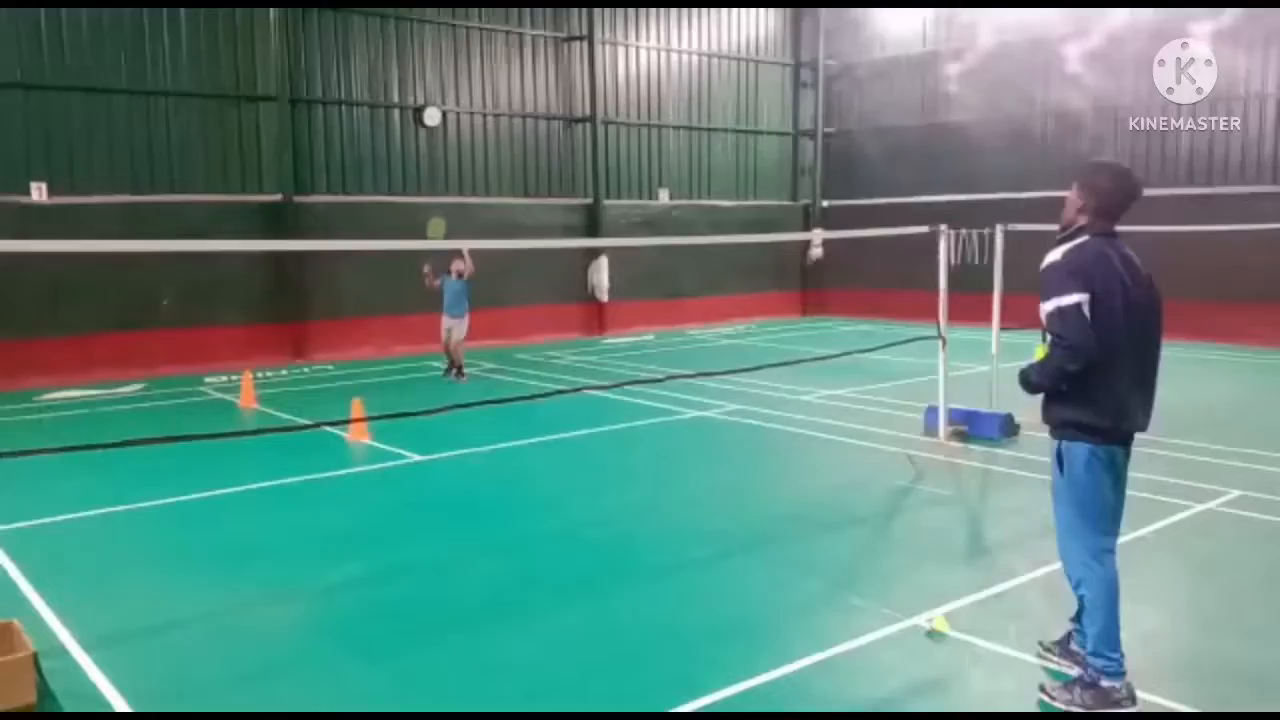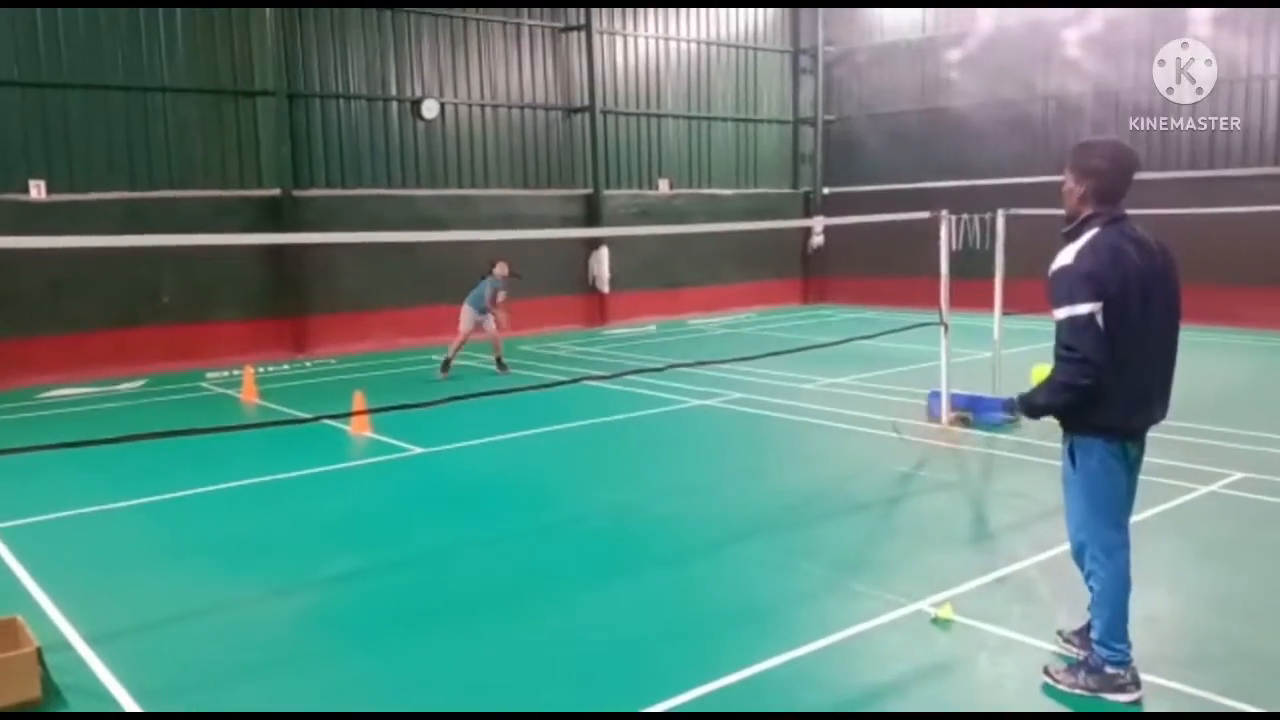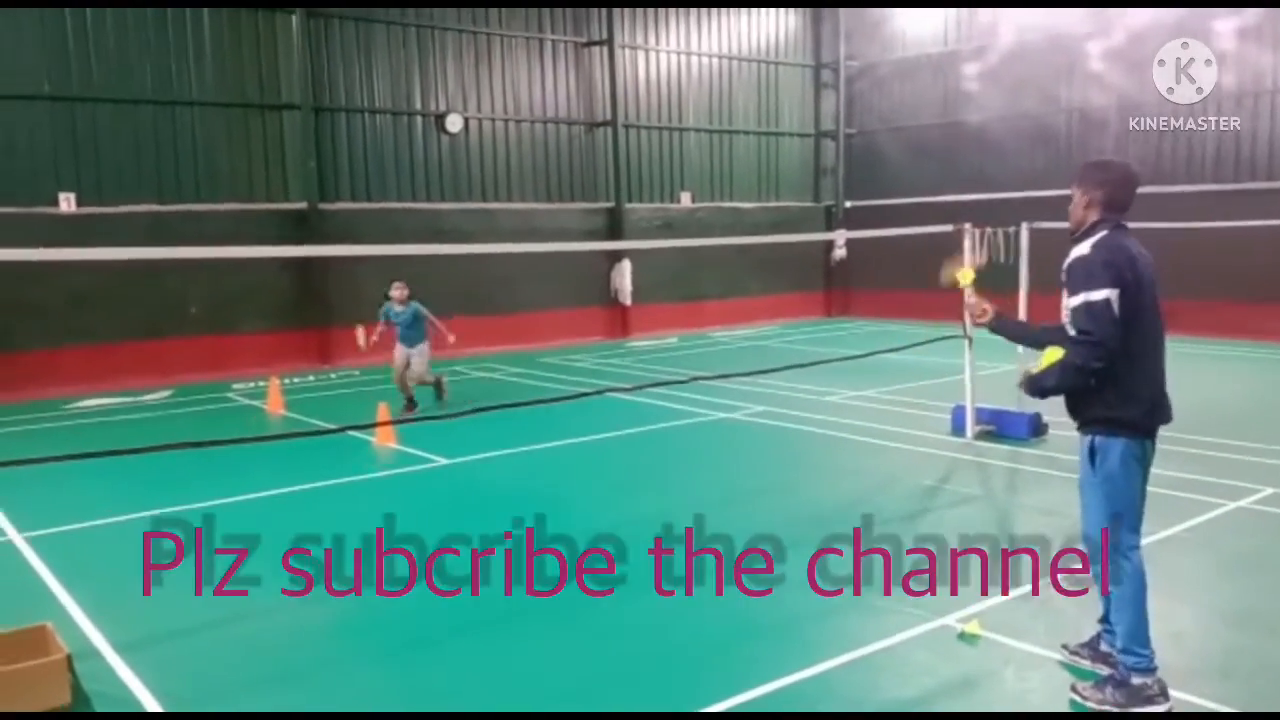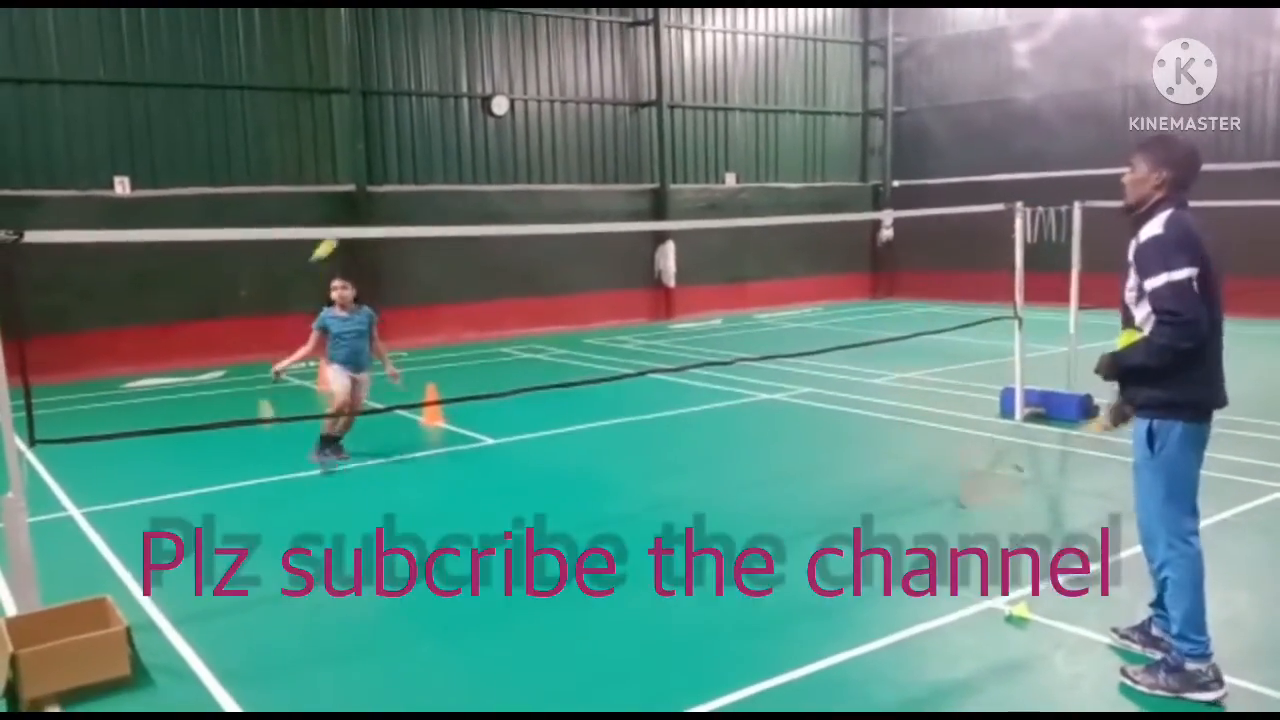
dt=1s
person 1, frame 1
left shoulder: (1067, 262)
right shoulder: (1132, 267)
left elbow: (1073, 349)
right elbow: (1135, 348)
left wrist: (1032, 376)
left hip: (1083, 427)
right hip: (1119, 423)
left knee: (1087, 546)
right knee: (1094, 540)
left ankle: (1107, 679)
right ankle: (1085, 641)
person 1, frame 2
left shoulder: (1079, 261)
right shoulder: (1151, 250)
left elbow: (1081, 361)
right elbow: (1154, 337)
left wrist: (1036, 401)
left hip: (1096, 423)
right hip: (1136, 414)
left knee: (1097, 541)
right knee: (1108, 534)
left ankle: (1111, 666)
right ankle: (1100, 629)
person 1, frame 3
left shoulder: (1092, 257)
right shoulder: (1125, 253)
left elbow: (1091, 351)
right elbow: (1073, 335)
left wrist: (1040, 382)
right wrist: (998, 320)
left hip: (1113, 422)
right hip: (1132, 416)
left knee: (1112, 544)
right knee: (1110, 539)
left ankle: (1138, 678)
right ankle: (1114, 639)
person 1, frame 4
left shoulder: (1161, 236)
right shoulder: (1173, 233)
left elbow: (1179, 331)
left wrist: (1120, 363)
right wrist: (1133, 390)
left hip: (1170, 406)
right hip: (1176, 401)
left knee: (1168, 529)
right knee: (1162, 525)
left ankle: (1193, 663)
right ankle: (1166, 625)
